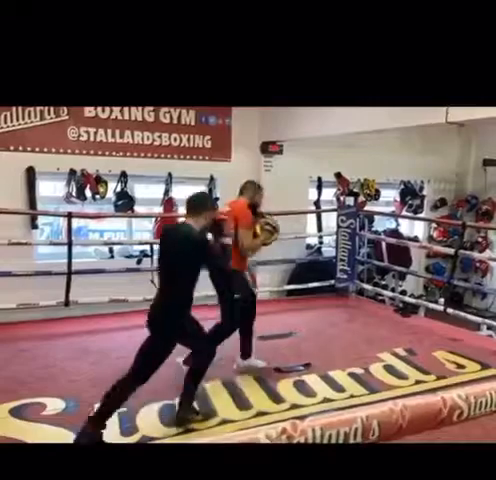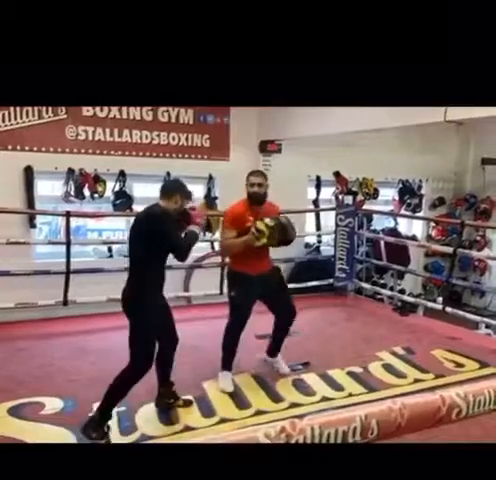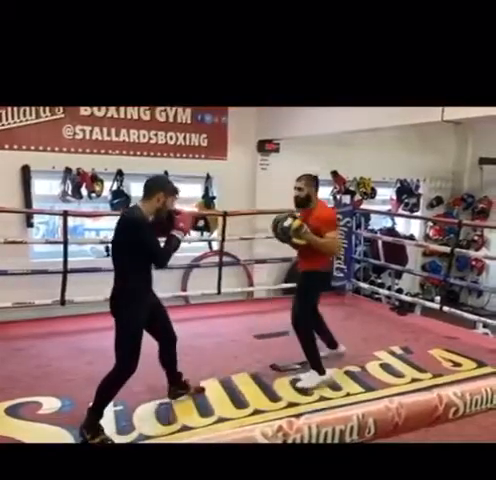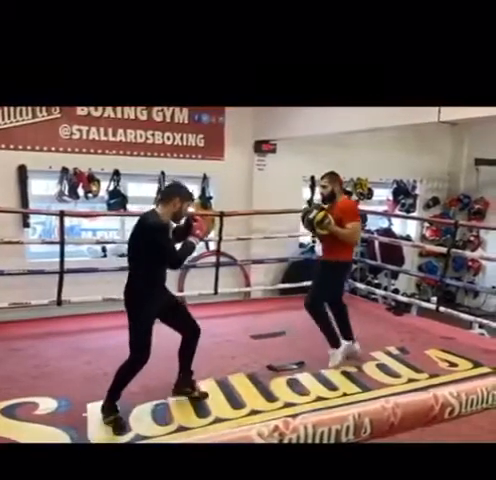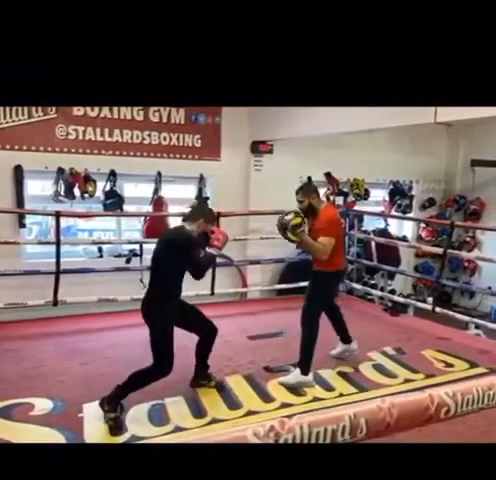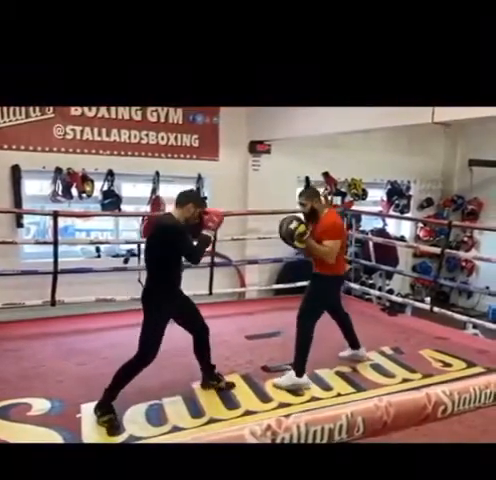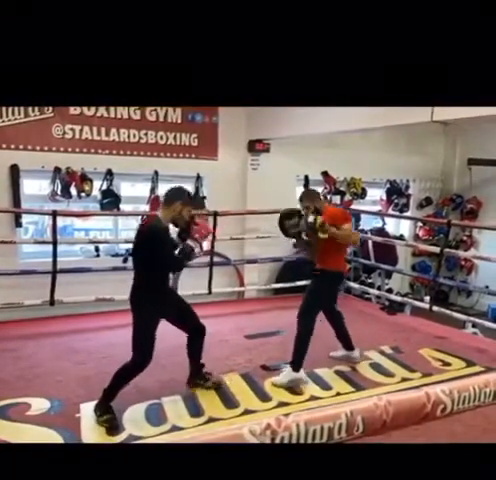
dt=0.7s
person 1, frame 1
left shoulder: (170, 231)
right shoulder: (196, 239)
right elbow: (220, 267)
left hip: (169, 311)
right hip: (170, 316)
left knee: (205, 351)
right knee: (137, 375)
left ankle: (185, 408)
right ankle: (91, 429)
person 1, frame 2
left shoulder: (153, 216)
right shoulder: (159, 215)
left elbow: (166, 248)
right elbow: (181, 253)
left wrist: (185, 225)
right wrist: (195, 227)
left hip: (151, 293)
right hip: (141, 298)
left knee: (169, 341)
right knee: (141, 362)
left ankle: (165, 395)
right ankle: (97, 422)
person 1, frame 3
left shoulder: (140, 218)
right shoulder: (134, 220)
left elbow: (152, 248)
right elbow: (160, 259)
left wrist: (170, 227)
right wrist: (179, 231)
left hip: (143, 295)
right hip: (128, 300)
left knee: (168, 338)
right knee: (126, 365)
left ankle: (176, 385)
right ankle: (91, 425)
person 1, frame 4
left shoulder: (158, 222)
right shoulder: (152, 224)
left elbow: (169, 240)
right elbow: (175, 261)
left wrist: (188, 228)
right wrist: (194, 238)
left hip: (158, 291)
right hip: (140, 296)
left knee: (192, 330)
right knee: (139, 356)
left ankle: (184, 383)
right ankle: (109, 406)
person 1, frame 5
left shoulder: (174, 235)
right shoulder: (185, 238)
left elbow: (192, 262)
right elbow: (198, 272)
left wrist: (206, 245)
right wrist: (214, 248)
left hip: (169, 302)
right hip: (158, 307)
left knee: (209, 330)
right knee: (163, 366)
left ankle: (201, 375)
right ankle: (112, 400)
person 1, frame 6
left shoulder: (170, 224)
right shoulder: (169, 226)
left elbow: (187, 250)
right elbow: (194, 256)
left wrist: (201, 229)
right wrist: (209, 230)
left hip: (171, 293)
right hip: (157, 297)
left knee: (201, 330)
right knee: (146, 354)
left ankle: (210, 377)
right ankle: (105, 405)
person 1, frame 7
left shoulder: (161, 226)
right shoulder: (153, 229)
left elbow: (170, 252)
right elbow: (174, 264)
left wrist: (185, 237)
right wrist: (193, 242)
left hip: (164, 293)
right hip: (145, 300)
left knee: (197, 329)
right knee: (141, 358)
left ankle: (197, 376)
right ankle: (103, 404)
person 2, frame 1
left shoulder: (233, 208)
right shoulder: (243, 212)
right elbow: (247, 248)
right wrist: (262, 238)
left hip: (228, 268)
right hip: (229, 271)
left knee: (249, 308)
right knee: (232, 321)
left ankle: (246, 357)
right ankle: (190, 361)
person 2, frame 2
left shoulder: (272, 210)
right shoulder: (235, 211)
right elbow: (225, 248)
right wrist: (250, 238)
left hip: (267, 272)
right hip: (241, 275)
left knee: (288, 313)
right knee: (237, 323)
left ankle: (272, 355)
right ankle: (225, 371)
person 2, frame 3
left shoulder: (324, 214)
right shoulder: (304, 211)
left elbow: (334, 247)
left wrist: (308, 236)
right wrist: (294, 236)
left hip: (316, 273)
right hip: (305, 270)
left knee: (300, 319)
right knee: (307, 313)
left ankle: (318, 371)
right ankle: (334, 346)
person 2, frame 4
left shoulder: (347, 206)
right shoulder: (331, 207)
left elbow: (355, 237)
left wrist: (331, 228)
right wrist: (318, 228)
left hip: (336, 263)
right hip: (329, 260)
left knee: (312, 303)
right knee: (335, 302)
left ankle: (337, 346)
right ankle: (350, 343)
person 2, frame 5
left shoulder: (327, 218)
right shoulder: (318, 213)
left elbow: (322, 253)
right elbow: (314, 245)
left wrist: (301, 236)
right wrist: (300, 237)
left hip: (328, 272)
right hip: (328, 270)
left knee: (309, 316)
right knee: (328, 305)
left ankle: (303, 373)
right ankle: (347, 343)
person 2, frame 6
left shoulder: (331, 222)
right shoulder: (317, 219)
left elbow: (330, 257)
right elbow: (312, 251)
left wrist: (307, 241)
right wrist: (301, 239)
left hip: (328, 277)
right hip: (329, 275)
left knee: (305, 319)
right knee: (336, 310)
left ankle: (298, 375)
right ankle: (356, 350)
person 2, frame 7
left shoulder: (336, 214)
right shoulder: (314, 220)
left elbow: (354, 239)
right elbow: (312, 249)
left wrist: (329, 231)
left hip: (331, 272)
right hip: (325, 270)
left knee: (306, 315)
right knee: (330, 310)
left ankle: (295, 371)
right ankle: (350, 350)
